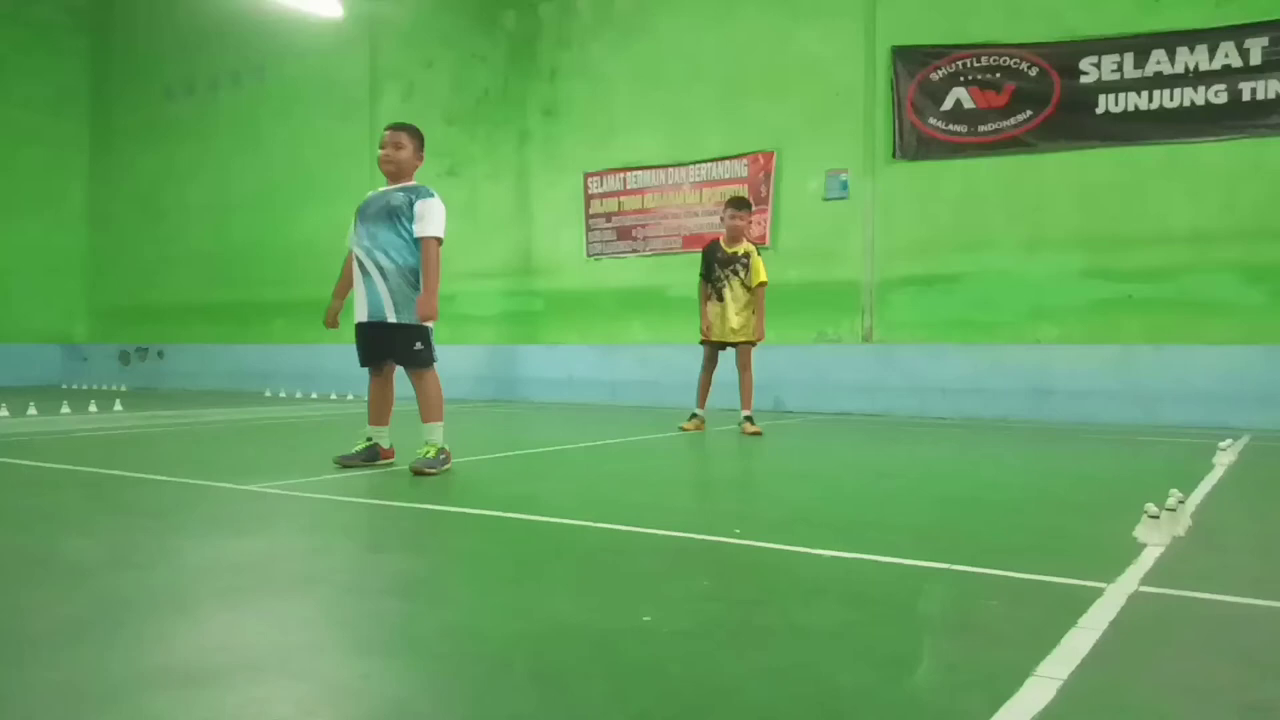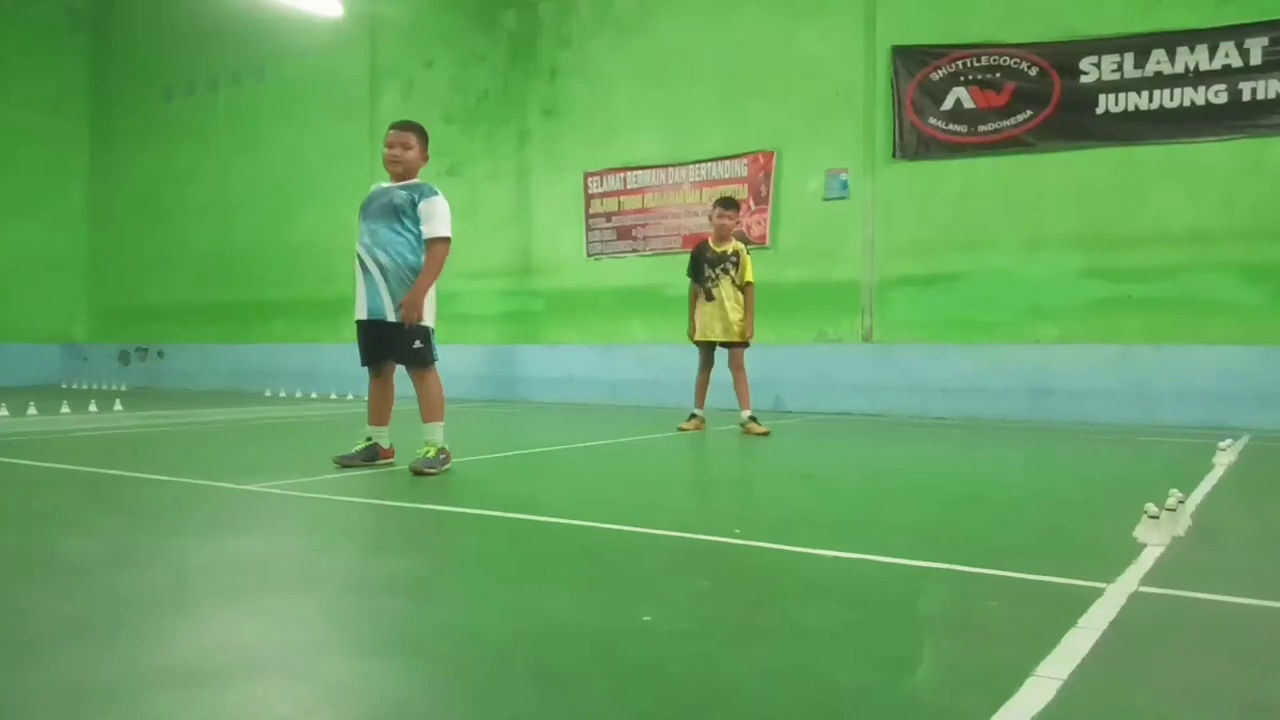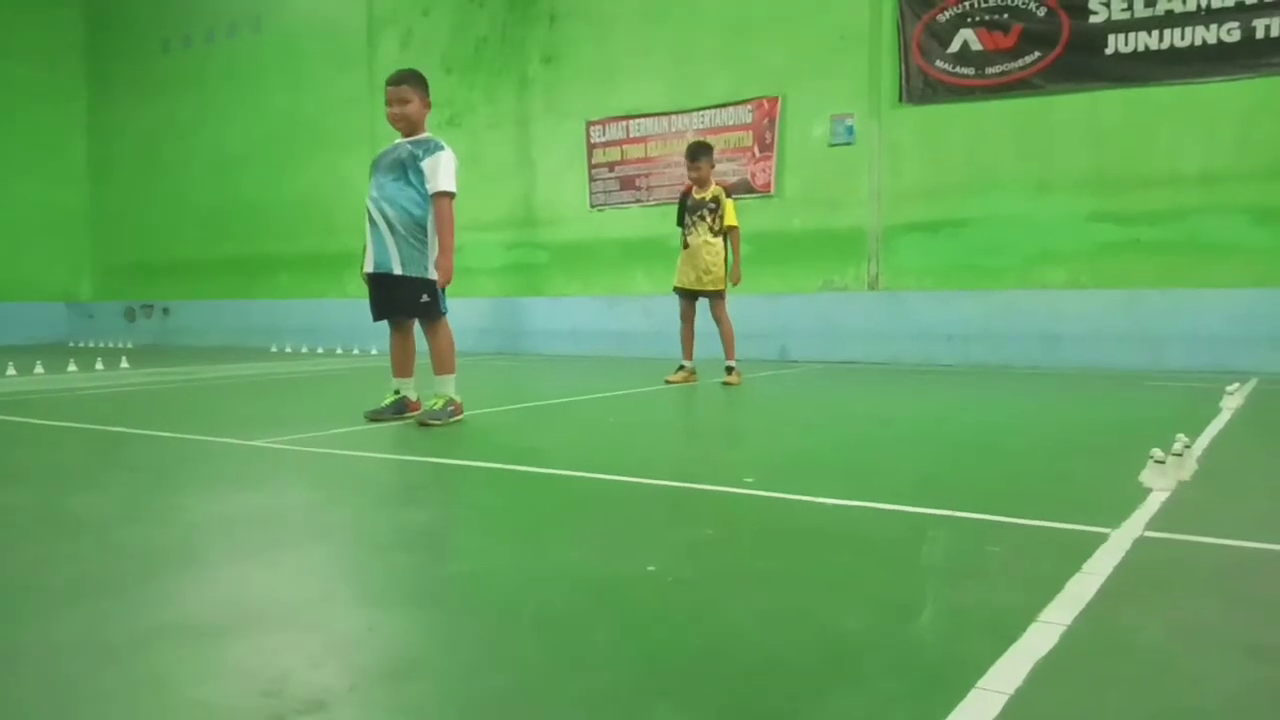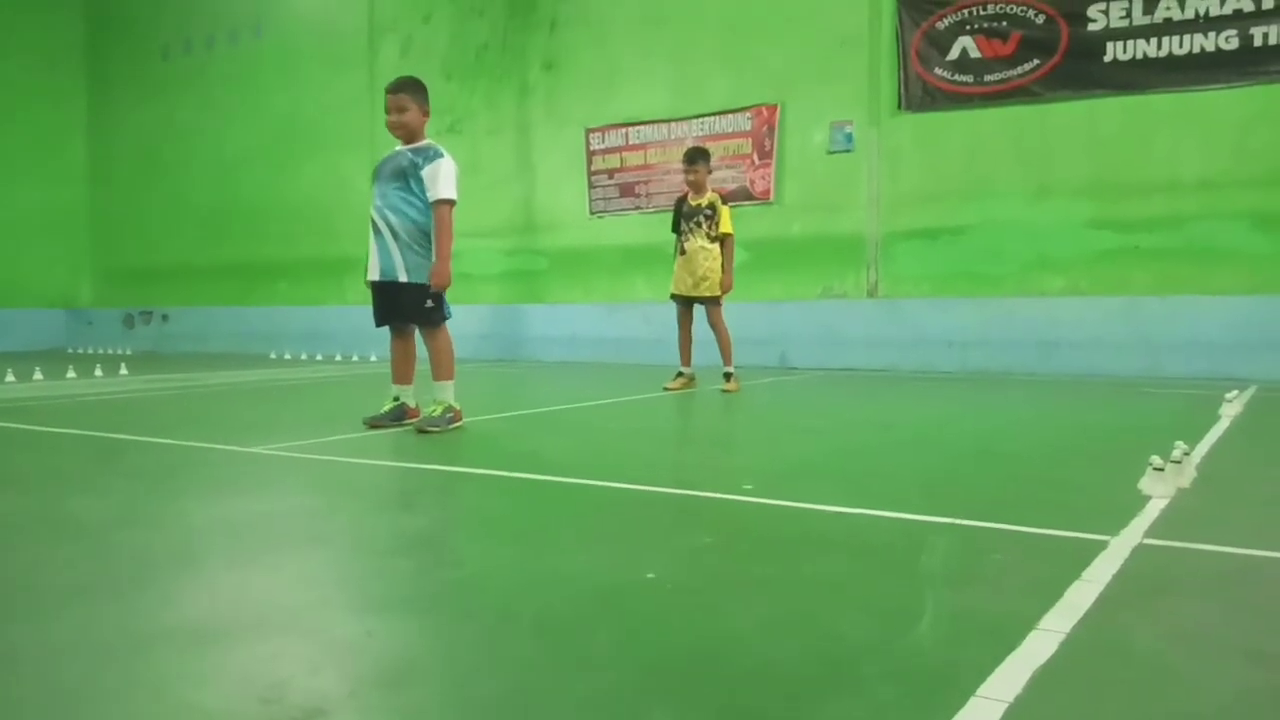
dt=1s
person 1, frame 1
left shoulder: (423, 198)
right shoulder: (368, 202)
left elbow: (430, 247)
right elbow: (354, 254)
left wrist: (429, 295)
right wrist: (337, 298)
left hip: (407, 305)
right hip: (370, 307)
left knee: (420, 368)
right knee: (378, 370)
left ankle: (435, 446)
right ankle: (378, 442)
person 1, frame 2
left shoulder: (427, 196)
right shoulder: (374, 196)
left elbow: (439, 246)
left wrist: (418, 293)
right wrist: (361, 288)
left hip: (407, 303)
right hip: (371, 304)
left knee: (421, 368)
right knee: (378, 369)
left ankle: (436, 445)
right ankle: (377, 442)
person 1, frame 3
left shoulder: (434, 151)
right shoulder: (385, 156)
left elbow: (443, 204)
left wrist: (445, 255)
right wrist: (368, 256)
left hip: (418, 259)
right hip: (384, 260)
left knee: (433, 320)
right knee: (397, 323)
left ankle: (448, 397)
right ankle: (404, 395)
person 1, frame 4
left shoulder: (434, 158)
right shoulder: (387, 161)
left elbow: (443, 211)
left wrist: (443, 262)
right wrist: (371, 259)
left hip: (419, 264)
right hip: (386, 265)
left knee: (432, 326)
right knee: (399, 329)
left ankle: (446, 404)
right ankle: (403, 402)
person 2, frame 1
left shoulder: (751, 252)
right shoulder: (711, 249)
left elbow: (759, 286)
right elbow: (703, 285)
left wrist: (760, 319)
right wrist: (703, 316)
left hip: (742, 318)
right hip: (716, 317)
left knee: (744, 364)
right knee: (708, 364)
left ankle: (746, 417)
right ankle: (698, 414)
person 2, frame 2
left shoulder: (740, 250)
right shoulder: (700, 250)
left elbow: (748, 286)
right elbow: (694, 286)
left wrist: (749, 320)
right wrist: (691, 319)
left hip: (734, 318)
right hip: (707, 317)
left knee: (737, 364)
right knee: (704, 364)
left ankle: (747, 417)
right ankle: (697, 415)
person 2, frame 3
left shoulder: (722, 195)
right shoulder: (686, 196)
left elbow: (733, 230)
left wrist: (736, 265)
right wrist: (682, 259)
left hip: (713, 266)
right hip: (688, 266)
left knee: (719, 314)
right knee: (686, 315)
left ankle: (731, 366)
right ankle: (687, 366)
person 2, frame 4
left shoulder: (717, 202)
right shoulder: (681, 203)
left elbow: (728, 237)
left wrist: (728, 272)
right wrist: (675, 267)
left hip: (710, 272)
right hip: (684, 272)
left knee: (715, 320)
right knee: (683, 321)
left ankle: (729, 373)
right ankle: (685, 373)
